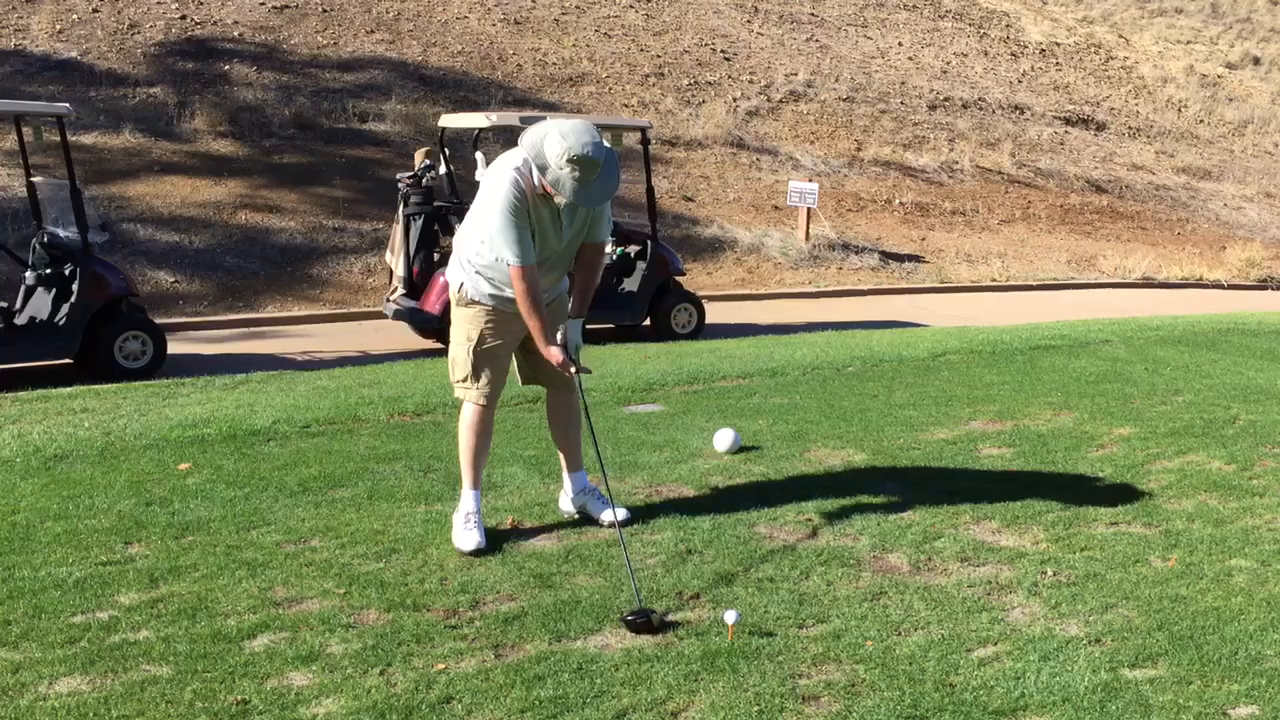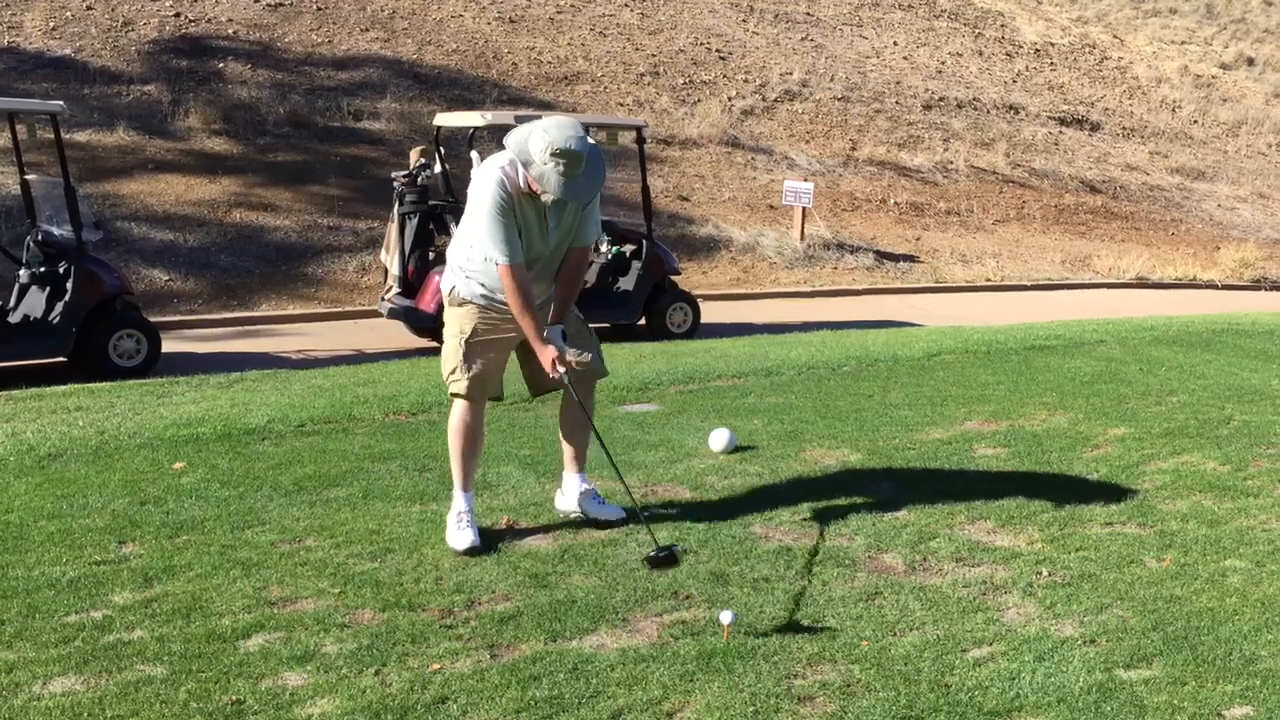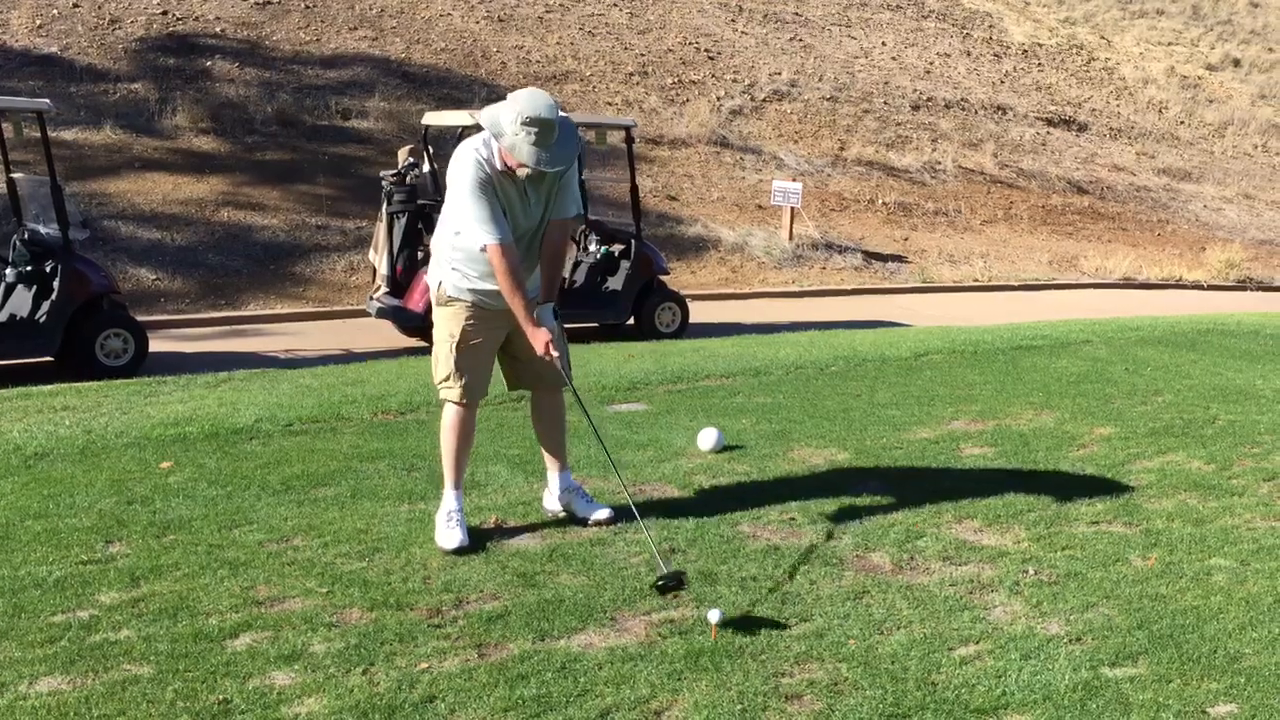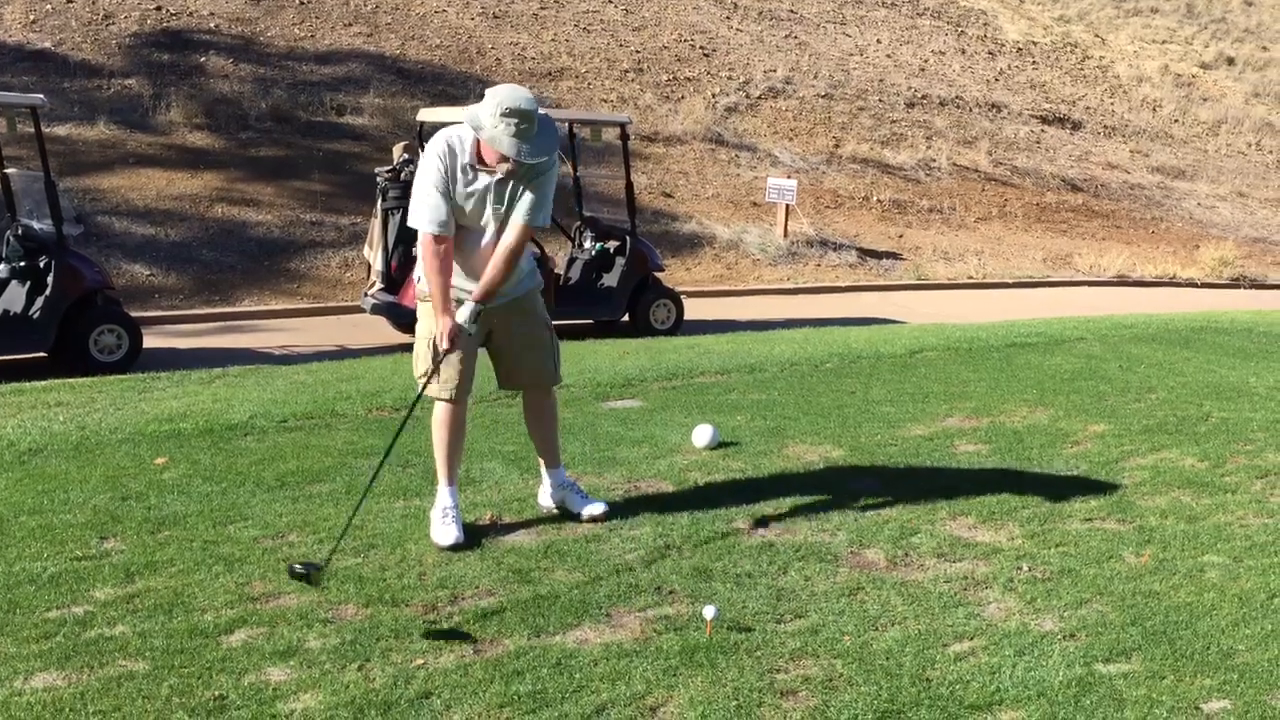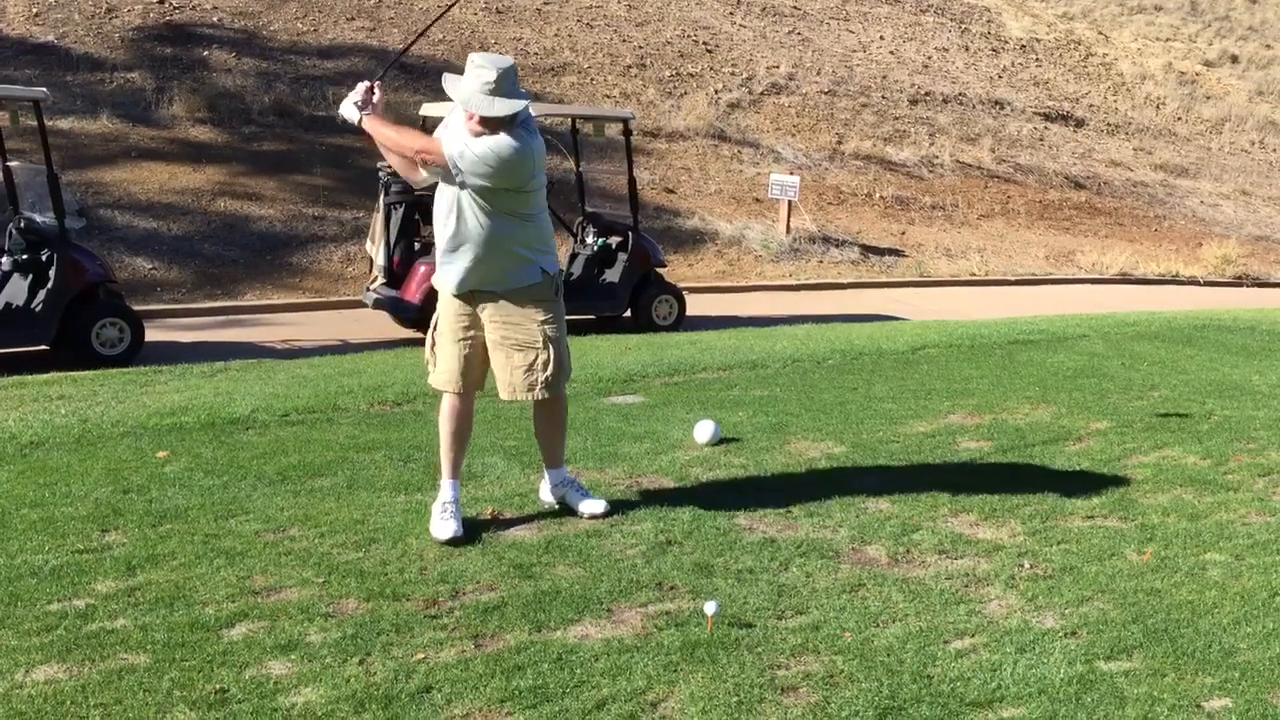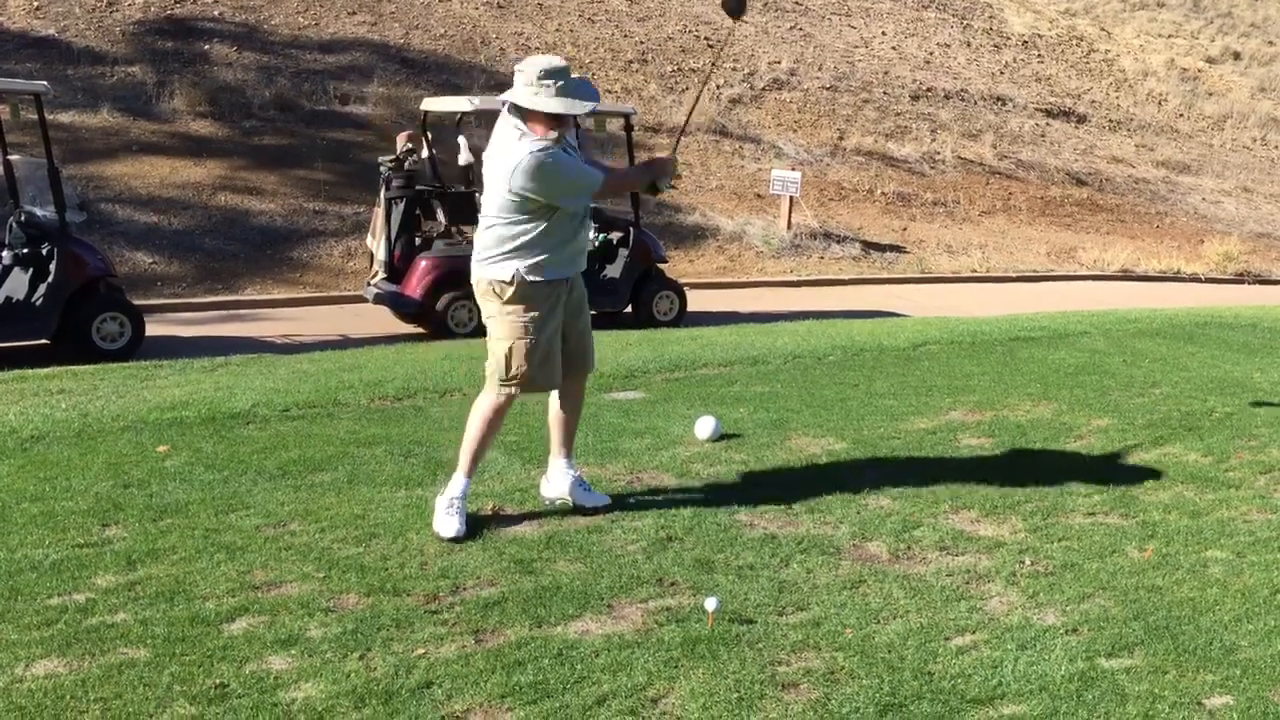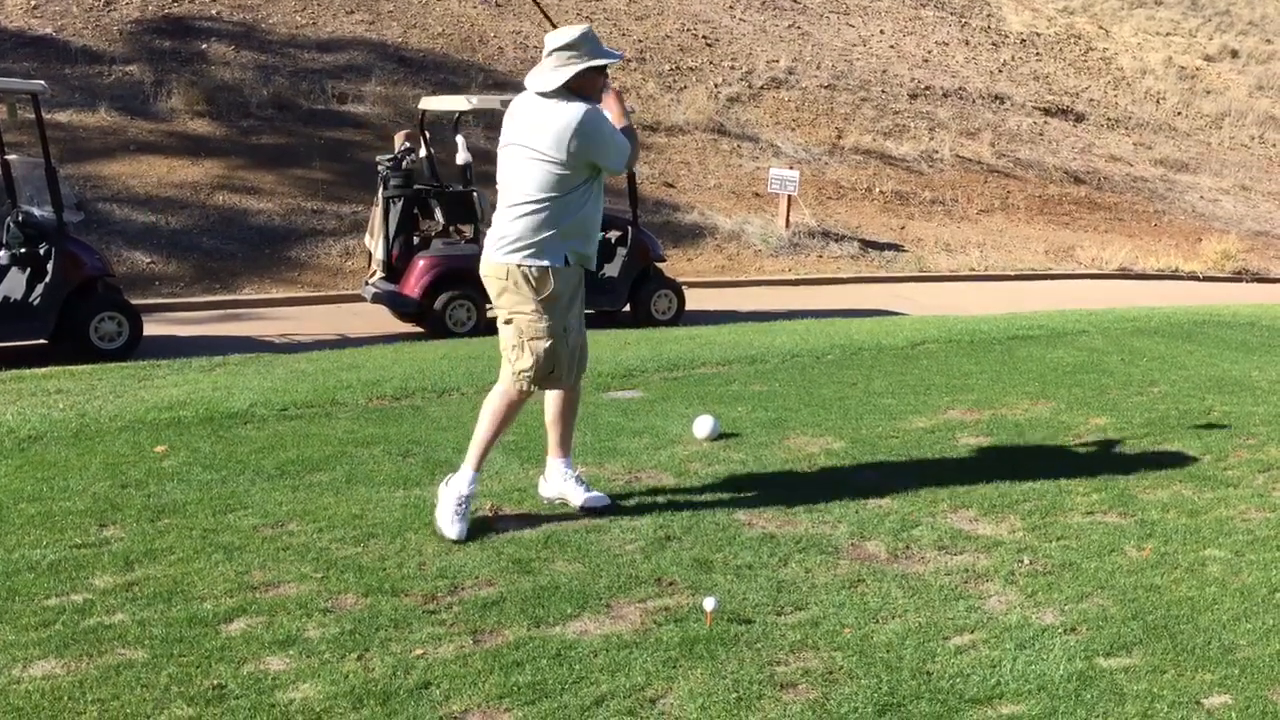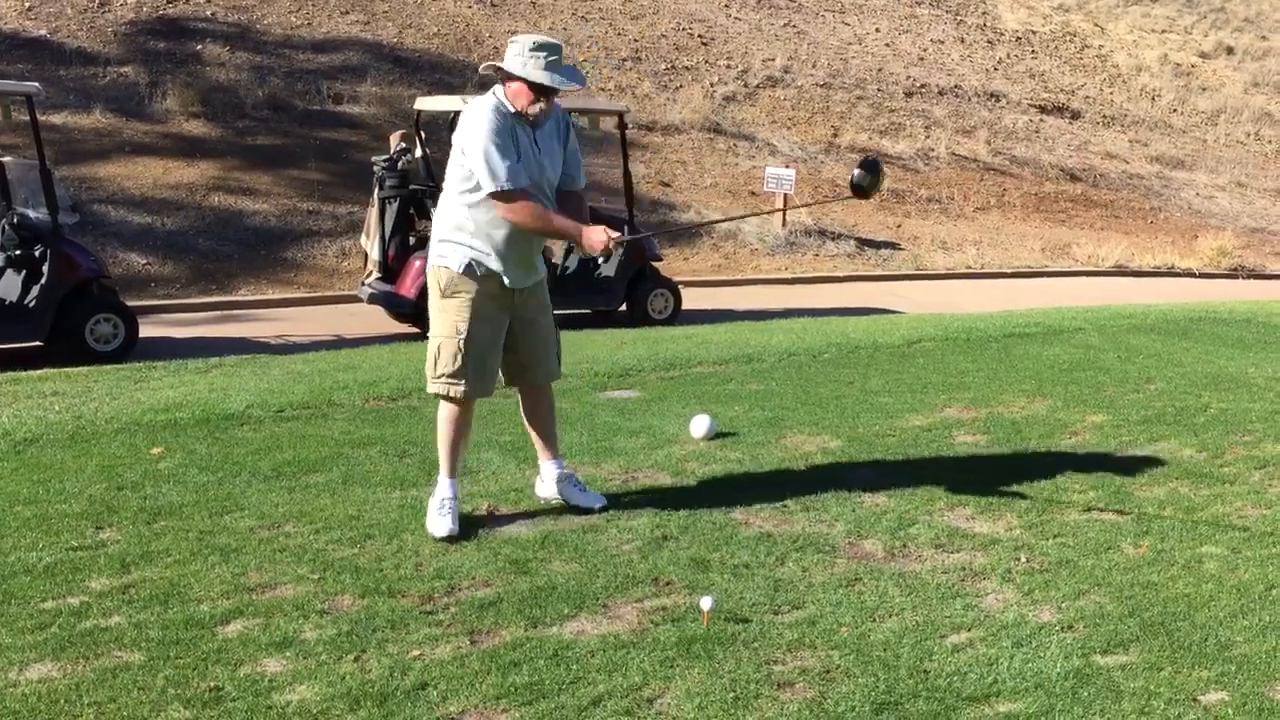
dt=0.5s
person 1, frame 1
left shoulder: (590, 177)
right shoulder: (507, 183)
left elbow: (592, 248)
right elbow: (520, 276)
left wrist: (575, 319)
right wrist: (545, 344)
left hip: (548, 290)
right hip: (486, 290)
left knee: (564, 384)
right knee: (480, 396)
left ankle: (576, 488)
right ankle: (469, 507)
person 1, frame 2
left shoulder: (582, 180)
right shoulder: (494, 182)
left elbow: (578, 255)
right elbow: (510, 276)
left wrist: (556, 326)
right wrist: (538, 346)
left hip: (547, 296)
right hip: (480, 295)
left knee: (583, 379)
right knee: (468, 396)
left ankle: (575, 489)
right ankle: (461, 507)
person 1, frame 3
left shoulder: (558, 157)
right shoulder: (471, 164)
left elbow: (558, 232)
right elbow: (501, 255)
left wrist: (547, 306)
right wrist: (531, 327)
left hip: (530, 288)
right hip: (466, 291)
left knee: (549, 384)
right knee: (462, 397)
left ankle: (560, 487)
right ankle: (451, 506)
person 1, frame 4
left shoulder: (538, 165)
right shoulder: (445, 151)
left elbow: (515, 240)
right elbow: (434, 240)
left wrist: (474, 304)
right wrist: (440, 310)
left hip: (515, 288)
right hip: (446, 292)
left knee: (540, 385)
right knee: (450, 394)
left ankle: (555, 484)
right ankle: (446, 501)
person 1, frame 5
left shoulder: (514, 148)
right shoulder: (459, 121)
left elbow: (421, 148)
right elbow: (418, 172)
left wrist: (364, 117)
right wrist: (373, 118)
left hip: (523, 287)
right hip: (461, 283)
left knee: (548, 388)
right knee: (457, 388)
left ankle: (556, 480)
right ankle: (448, 494)
person 1, frame 6
left shoulder: (554, 130)
right shoulder: (526, 156)
left elbow: (590, 173)
right elbow: (607, 186)
left wrist: (636, 175)
right wrist: (652, 172)
left hip: (556, 274)
right hip: (514, 281)
left knee: (573, 373)
right knee: (507, 386)
left ankle: (560, 474)
right ankle: (456, 490)
person 1, frame 7
left shoulder: (525, 104)
right shoulder: (582, 119)
right elbow: (625, 157)
left wrist: (603, 104)
right wrist: (617, 109)
left hip: (544, 262)
right hip: (534, 266)
left knee: (567, 371)
right knee: (522, 379)
left ankle: (558, 472)
right ankle: (462, 482)
person 1, frame 8
left shoulder: (556, 120)
right shoulder: (484, 119)
left elbow: (571, 190)
right elbow: (511, 204)
left wrist: (584, 232)
right wrist: (579, 234)
left hip: (527, 270)
right hip: (468, 268)
left knee: (539, 377)
right knee: (463, 384)
left ankle: (553, 475)
right ankle: (446, 491)
